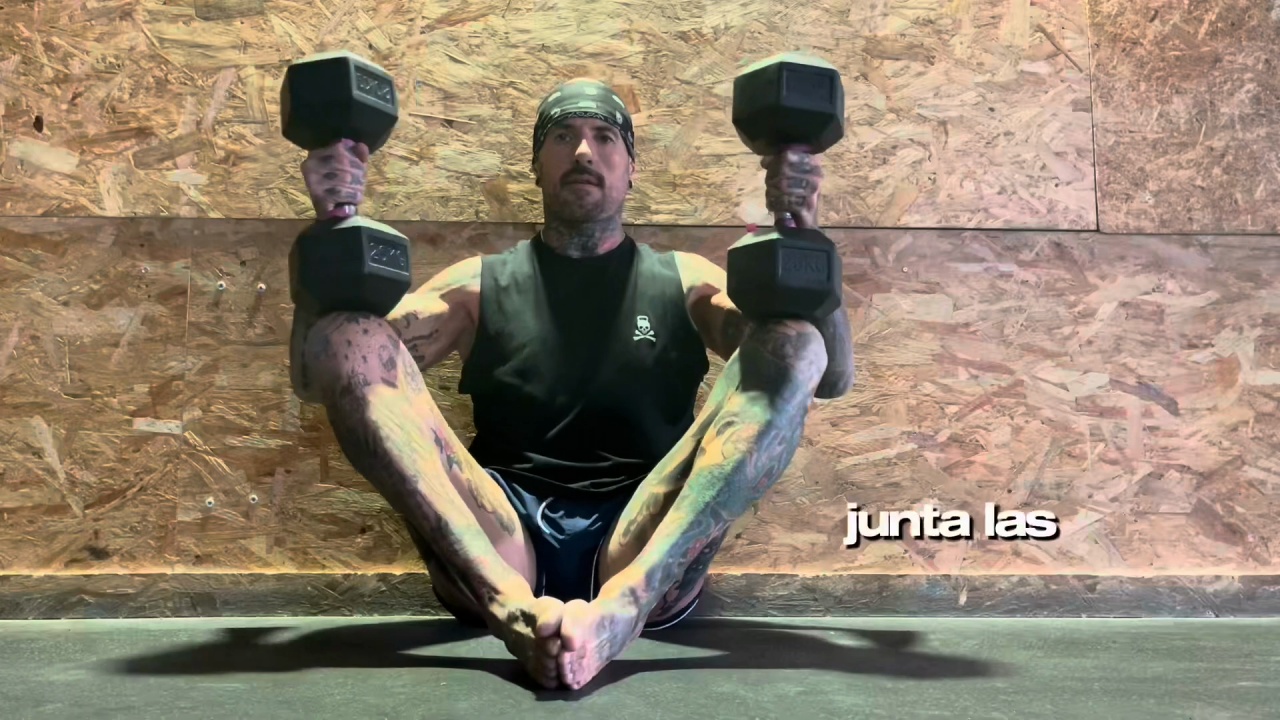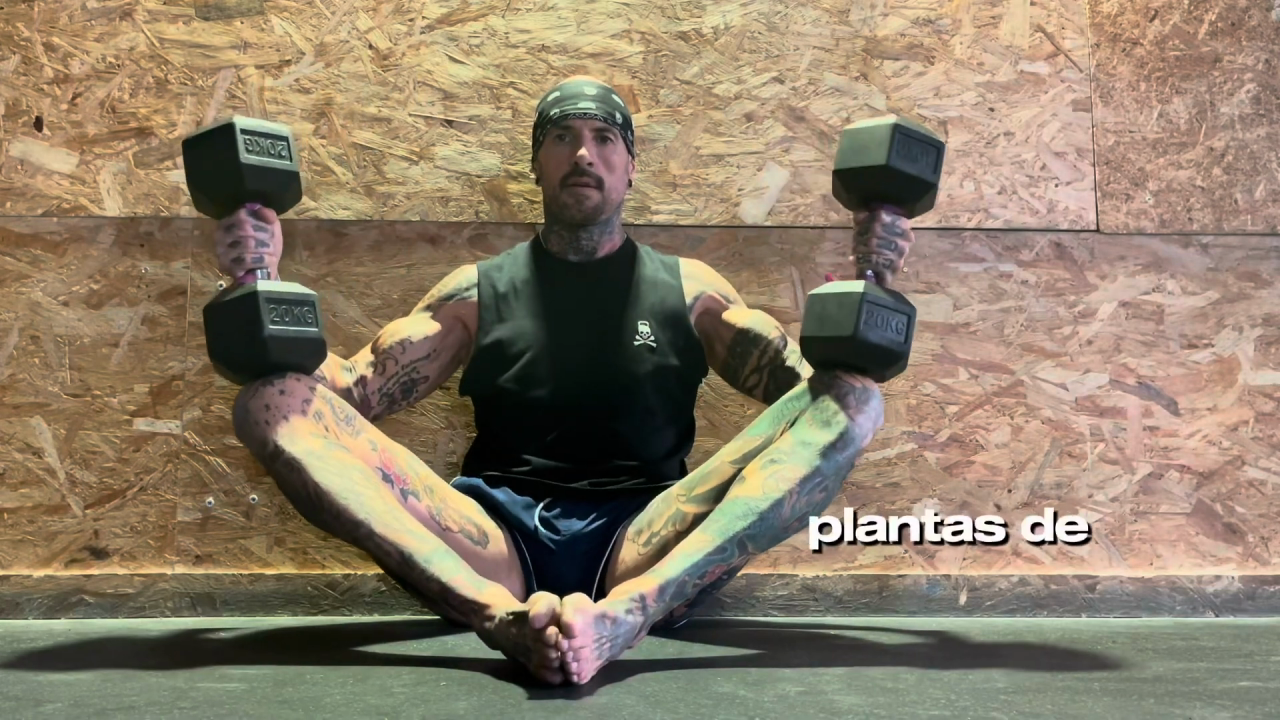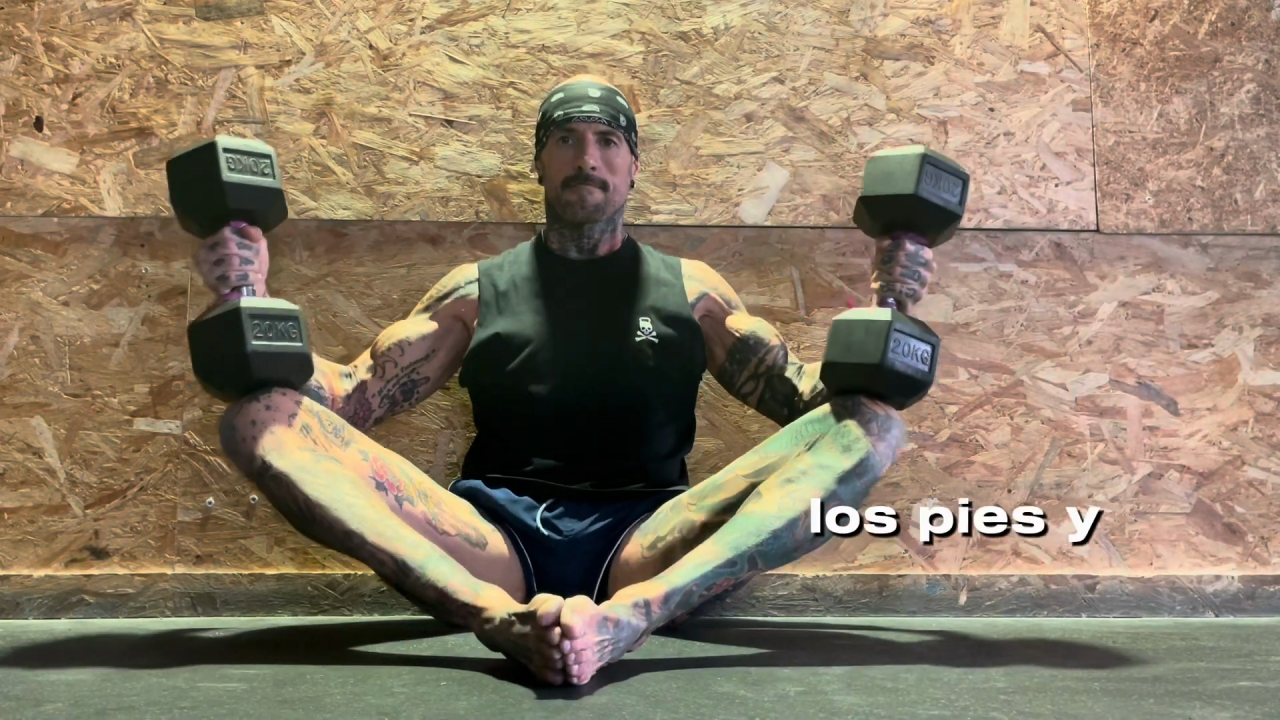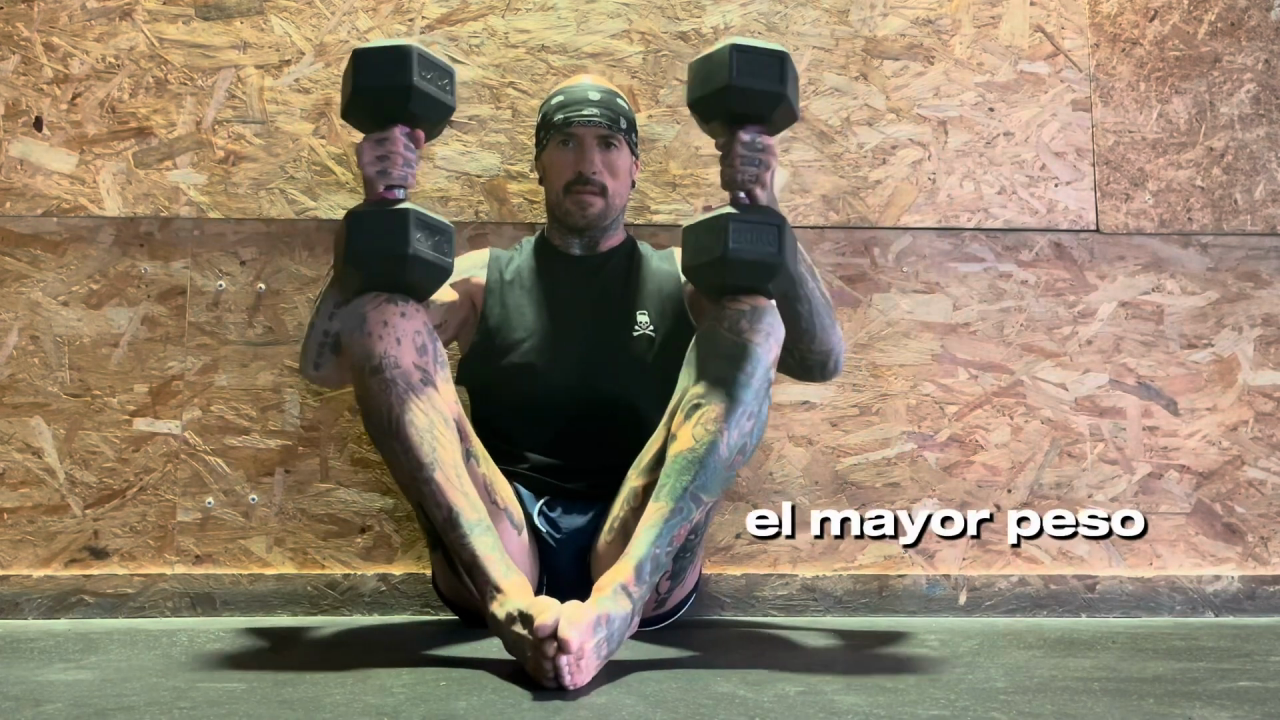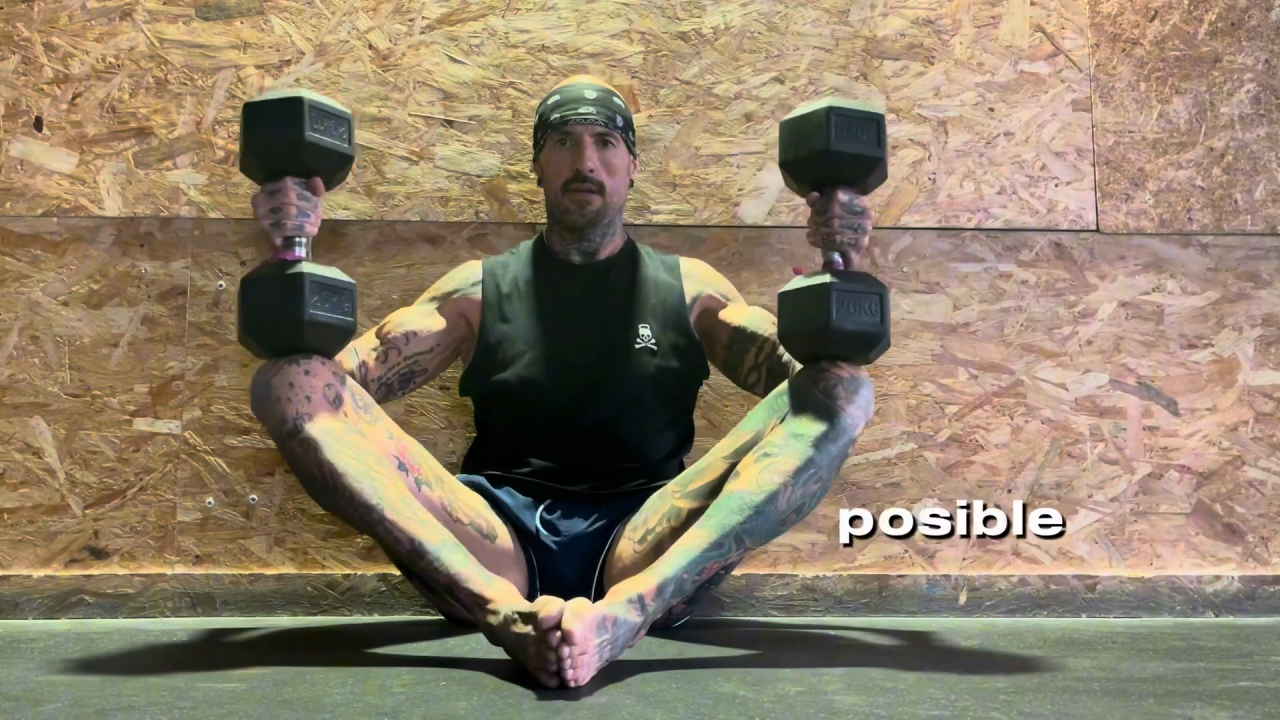
dt=1s
person 1, frame 1
left shoulder: (686, 280)
right shoulder: (477, 285)
left elbow: (830, 376)
right elbow: (317, 376)
left wrist: (799, 231)
right wrist: (338, 220)
left hip: (648, 559)
right hip: (496, 550)
left knee: (793, 345)
right knee: (346, 337)
left ankle: (617, 612)
right ankle: (516, 611)
person 1, frame 2
left shoulder: (688, 287)
right shoulder: (477, 291)
left elbow: (818, 389)
right elbow: (347, 397)
right wrist: (262, 286)
left hip: (647, 554)
right hip: (495, 549)
left knee: (850, 402)
right knee: (272, 402)
left ankle: (621, 616)
right ankle: (502, 617)
person 1, frame 3
left shoulder: (689, 288)
right shoulder: (478, 289)
left elbow: (805, 399)
right elbow: (349, 400)
right wrist: (253, 304)
left hip: (644, 549)
right hip: (497, 542)
left knee: (867, 424)
right knee: (261, 420)
left ankle: (626, 618)
right ankle: (502, 619)
person 1, frame 4
left shoulder: (683, 280)
right shoulder: (480, 278)
left elbow: (821, 358)
right elbow: (325, 365)
left wrist: (762, 209)
left hip: (641, 563)
right hip: (495, 554)
left knee: (749, 323)
right knee: (381, 317)
left ankle: (611, 610)
right ankle: (513, 608)
person 1, frame 5
left shoulder: (689, 287)
right shoulder: (478, 289)
left elbow: (823, 392)
right elbow: (334, 387)
left wrist: (837, 268)
left hip: (647, 555)
right hip: (497, 547)
left knee: (842, 392)
right knee: (288, 384)
left ankle: (621, 613)
right ankle: (509, 613)
